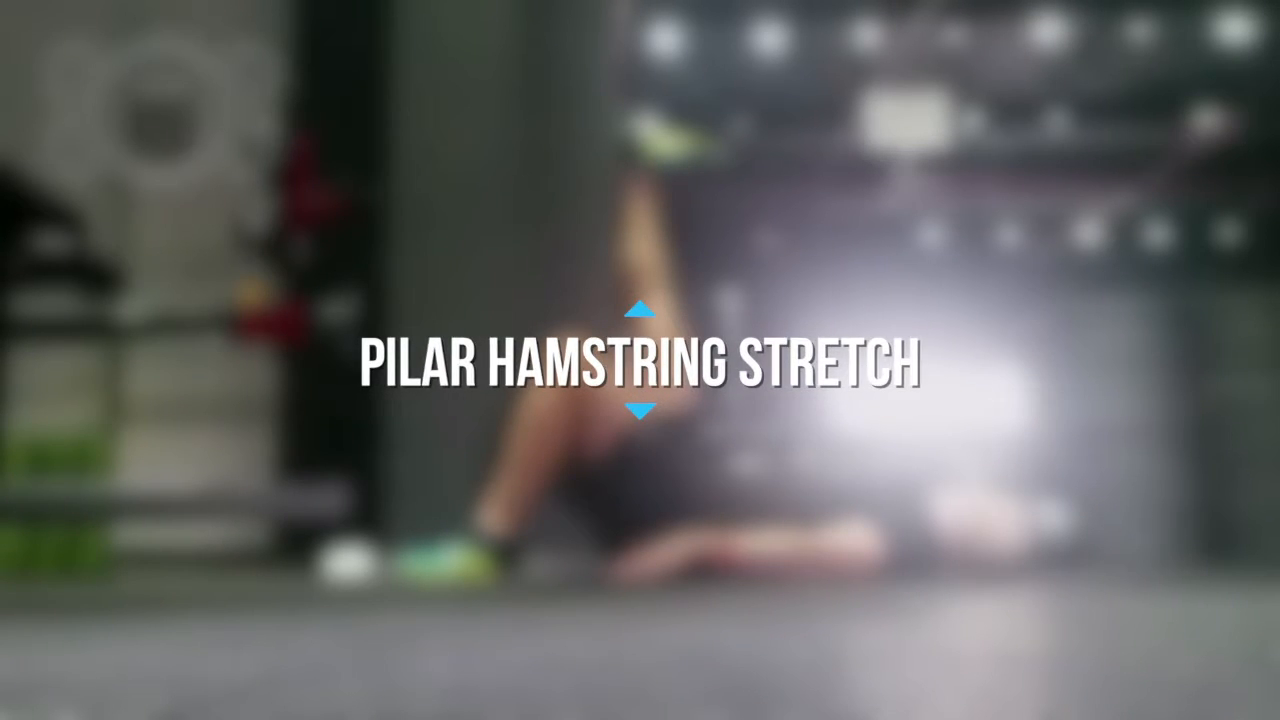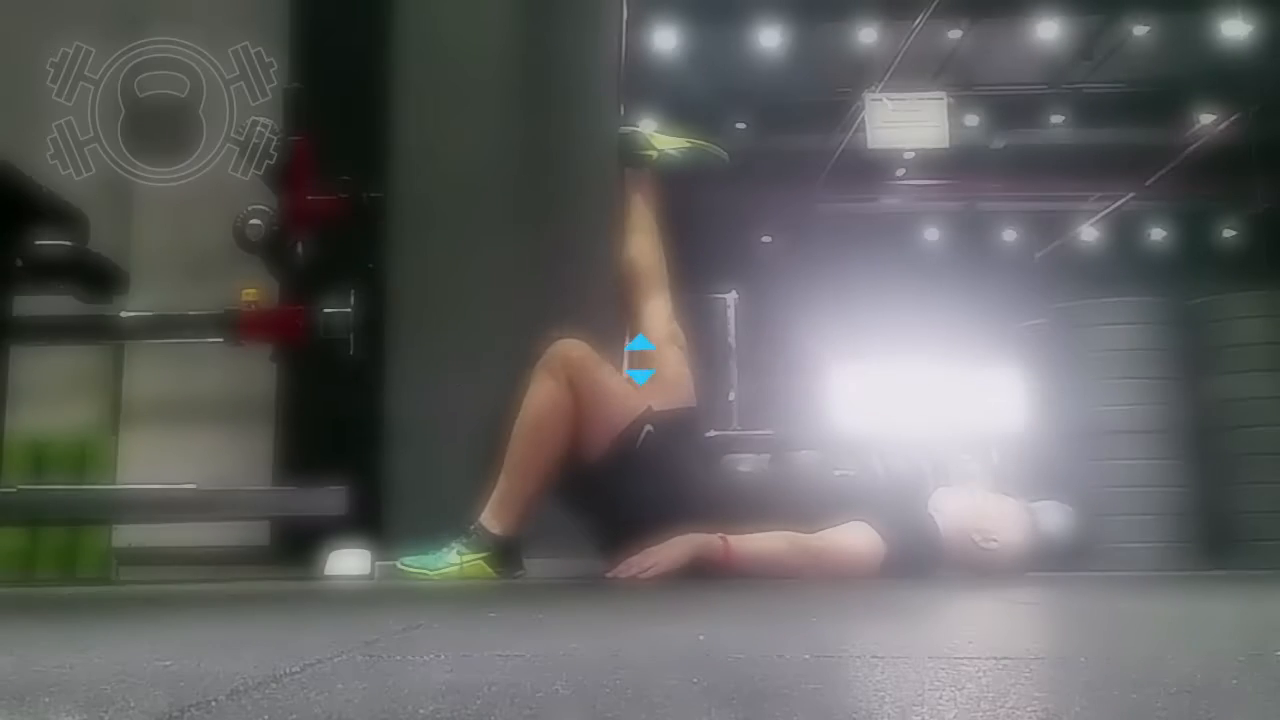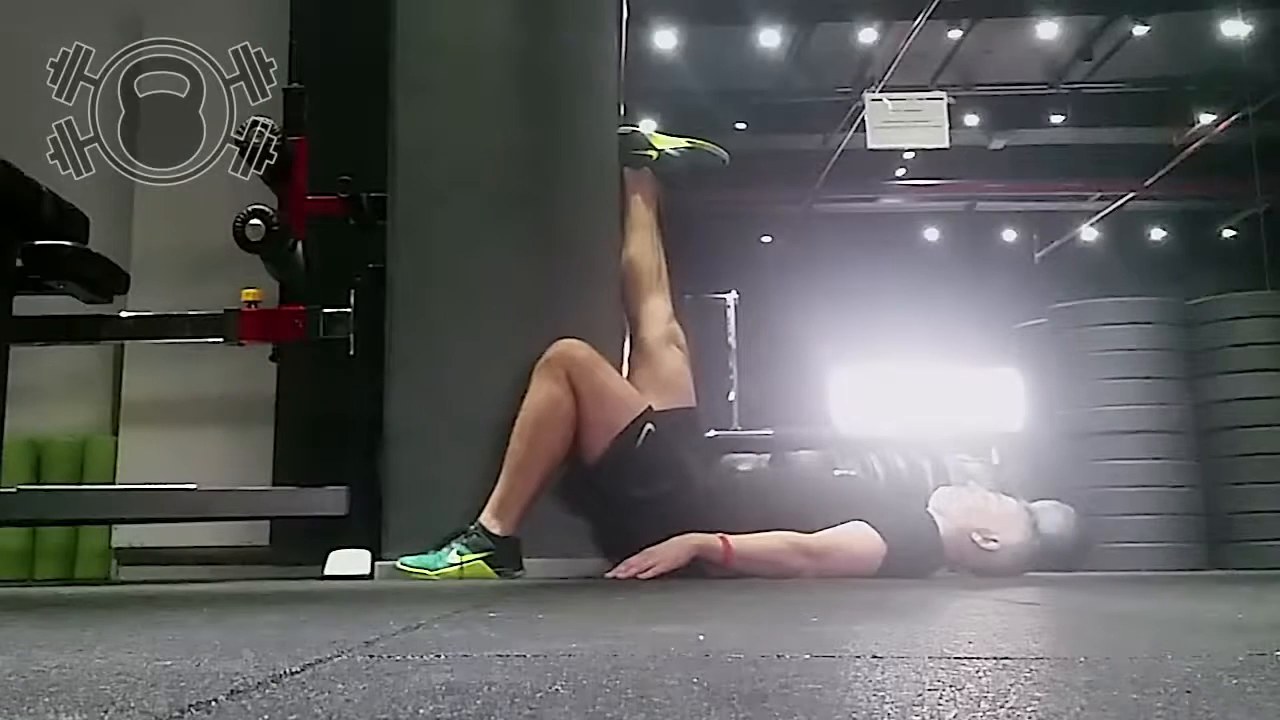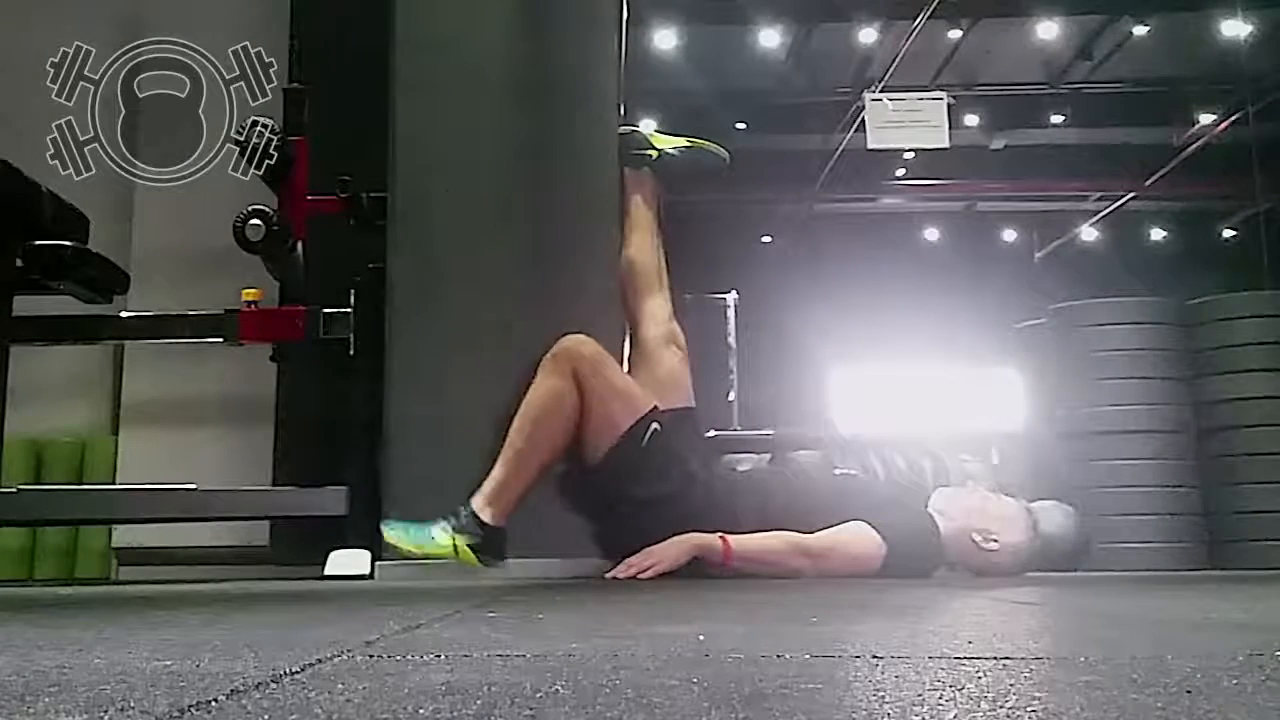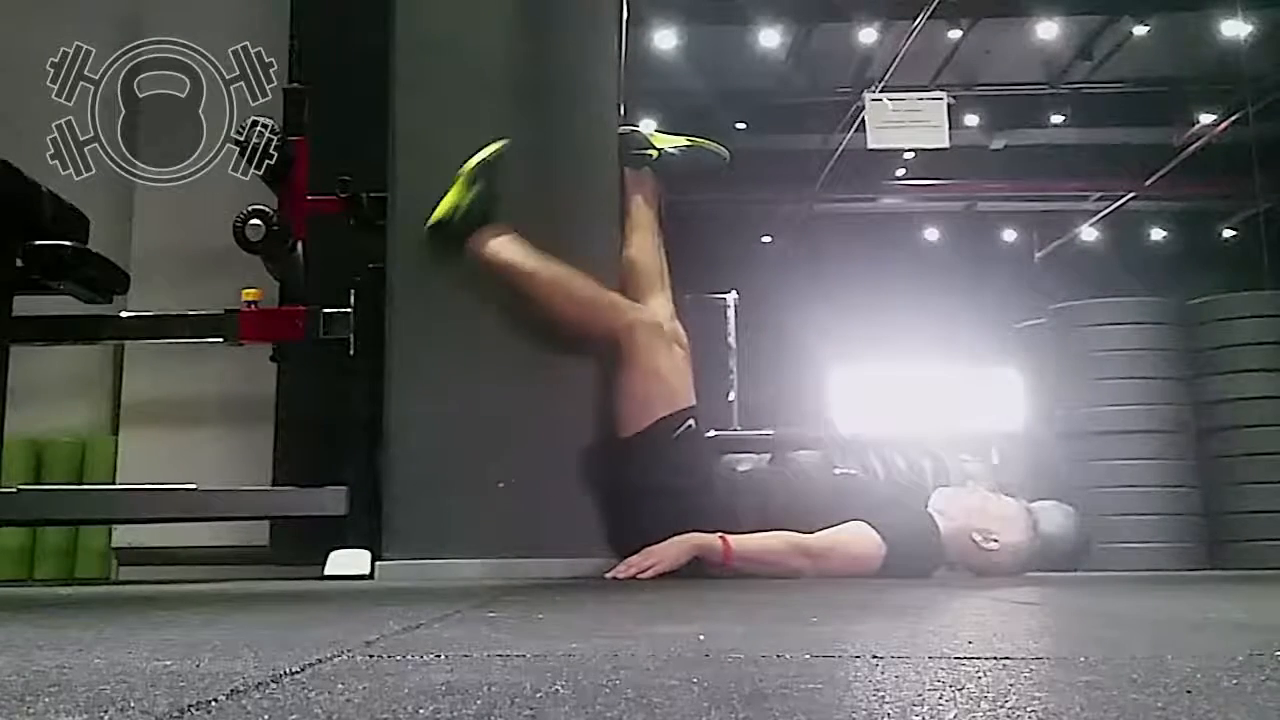
dt=0.4s
person 1, frame 1
left shoulder: (889, 537)
right shoulder: (885, 517)
left elbow: (822, 552)
left wrist: (693, 543)
left hip: (669, 514)
right hip: (677, 483)
left ankle: (489, 543)
person 1, frame 2
left shoulder: (904, 538)
right shoulder: (903, 518)
left elbow: (811, 554)
left wrist: (698, 544)
left hip: (674, 514)
right hip: (689, 494)
left knee: (570, 359)
left ankle: (491, 543)
person 1, frame 3
left shoulder: (908, 541)
right shoulder: (903, 523)
left elbow: (809, 554)
left wrist: (697, 543)
left hip: (675, 512)
right hip: (692, 492)
left knee: (569, 360)
left ankle: (492, 541)
person 1, frame 4
left shoulder: (908, 539)
right shoulder: (907, 515)
left elbow: (812, 553)
left wrist: (697, 543)
left hip: (678, 507)
right hip: (697, 490)
left knee: (578, 355)
left ankle: (480, 527)
person 1, frame 5
left shoulder: (907, 538)
right shoulder: (908, 513)
left elbow: (811, 554)
left wrist: (699, 544)
left hip: (683, 504)
right hip: (699, 495)
left knee: (641, 324)
left ankle: (480, 234)
